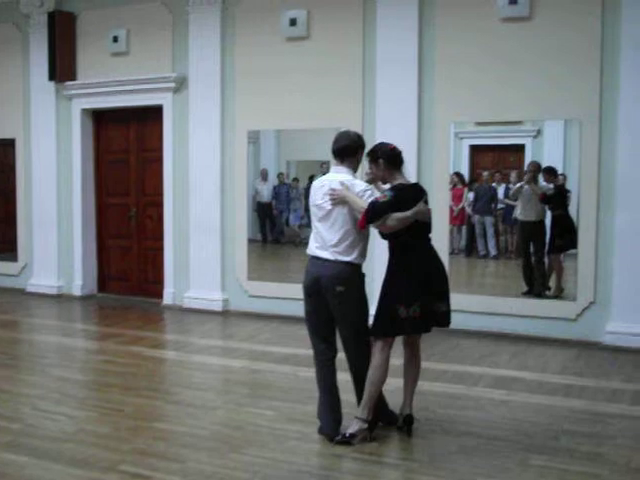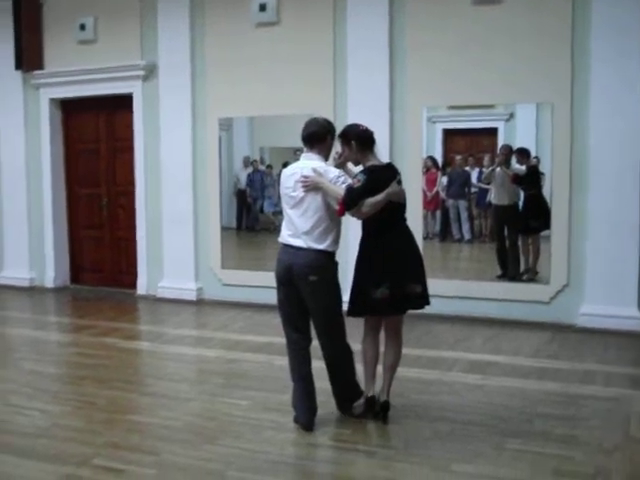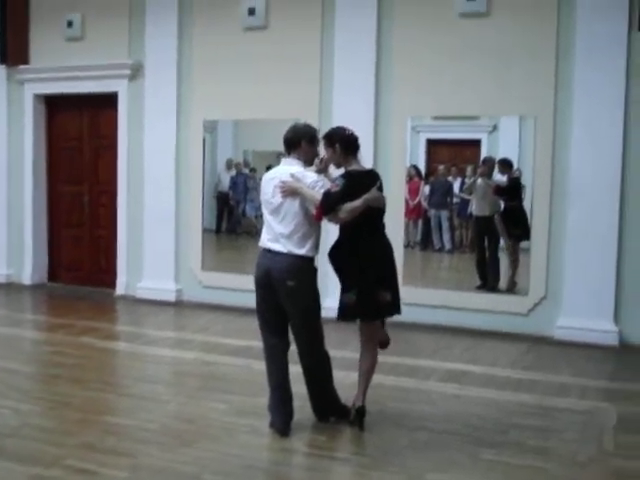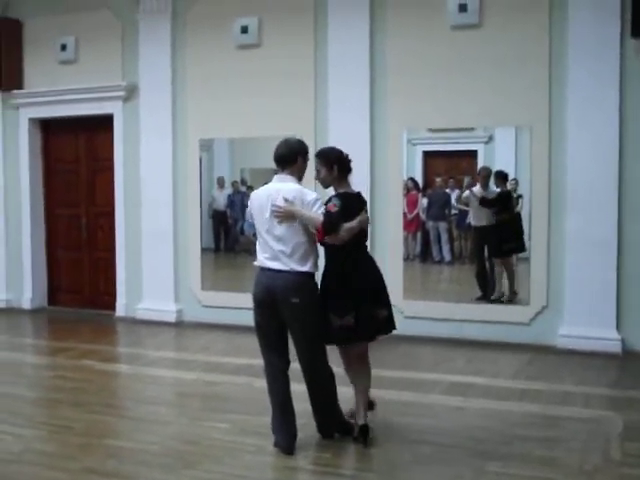
dt=1s
person 1, frame 1
left shoulder: (317, 185)
right shoulder: (358, 188)
right elbow: (386, 223)
left wrist: (373, 187)
right wrist: (416, 212)
left hip: (314, 268)
right hip: (343, 273)
left knee: (323, 349)
right knee: (358, 347)
left ankle: (329, 422)
right ankle: (373, 412)
person 1, frame 2
left shoulder: (287, 173)
right shoulder: (330, 175)
right elbow: (361, 209)
right wrist: (389, 194)
left hip: (286, 257)
right hip: (315, 262)
left knee: (296, 338)
right knee: (332, 337)
left ankle: (304, 412)
right ankle: (349, 400)
person 1, frame 3
left shoulder: (268, 178)
right shoulder: (309, 180)
right elbow: (339, 214)
right wrist: (367, 199)
left hip: (265, 261)
right hip: (294, 267)
left knee: (274, 343)
right knee: (310, 342)
left ankle: (280, 417)
right ankle: (326, 407)
person 1, frame 4
left shoulder: (257, 196)
right shoulder: (305, 197)
right elbow: (335, 235)
right wrist: (360, 221)
left hip: (263, 281)
right hip: (296, 283)
left knee: (274, 361)
right knee: (313, 358)
left ankle: (284, 435)
right ankle: (330, 423)
person 2, frame 1
left shoulder: (396, 194)
right shoulder: (416, 190)
left elbow: (369, 214)
left wrist: (347, 196)
left hip: (405, 273)
right hip: (426, 272)
left knee: (382, 344)
right knee: (412, 343)
left ankle: (364, 419)
right ankle: (406, 411)
person 2, frame 2
left shoulder: (369, 175)
right shoulder: (390, 171)
left elbow: (348, 201)
left wrist: (322, 182)
left hip: (378, 254)
right hip: (401, 253)
left knee: (372, 327)
right knee: (393, 329)
left ankle: (370, 392)
right ankle: (384, 397)
person 2, frame 3
left shoulder: (349, 180)
right shoulder: (372, 176)
left elbow: (326, 206)
left wrist: (300, 188)
left hip: (356, 259)
right hip: (376, 256)
right knee: (367, 336)
right ankle: (359, 402)
person 2, frame 4
left shoulder: (340, 201)
right shoulder: (356, 199)
left elbow: (327, 226)
right elbow: (333, 224)
left wrist: (295, 212)
left hip: (346, 282)
right hip: (362, 279)
left knee: (352, 352)
right knee: (357, 353)
right ankle: (361, 418)
person 3, frame 1
left shoulder: (544, 188)
right shoulder: (520, 186)
right elbow: (512, 195)
left wrist: (531, 184)
right wrist: (524, 183)
left hip: (538, 224)
right hip: (523, 224)
left knee: (539, 258)
right knee: (525, 257)
left ankle: (540, 288)
right ankle: (530, 286)
person 3, frame 2
left shoulder: (516, 170)
right shoulder: (494, 171)
right elbow: (484, 179)
left wrist: (503, 168)
right wrist: (495, 166)
left hip: (512, 208)
right hip: (497, 208)
left knee: (513, 241)
right knee: (499, 241)
left ankle: (514, 272)
right ankle: (504, 270)
person 3, frame 3
right shoulder: (476, 182)
right elbow: (465, 190)
right wrist: (477, 177)
left hip: (493, 219)
right hip: (479, 219)
left knee: (493, 252)
right knee: (480, 252)
left ankle: (493, 282)
right ankle: (484, 280)
person 3, frame 4
left shoulder: (495, 193)
right shoulder: (471, 192)
left hip: (492, 229)
right hip: (477, 229)
left knee: (493, 262)
right knee: (479, 262)
left ankle: (493, 292)
right ankle: (485, 292)
person 4, frame 1
left shoulder: (559, 189)
right shoulder: (556, 188)
left elbow: (544, 198)
right elbow: (547, 200)
left hip: (562, 225)
right hip: (557, 224)
left knee: (555, 257)
right knee: (551, 256)
left ankle: (558, 287)
right ankle: (545, 283)
person 4, frame 2
left shoulder: (532, 169)
right shoulder: (529, 169)
left elbow: (517, 179)
right elbow: (521, 182)
left hip: (536, 205)
right hip: (529, 204)
left knee: (534, 239)
right knee: (524, 237)
left ankle: (533, 270)
right ankle: (527, 267)
person 4, frame 3
left shoulder: (514, 181)
right shoulder: (511, 180)
left elbow: (499, 191)
right elbow: (503, 194)
left hip: (515, 216)
right hip: (510, 214)
person 4, frame 4
left shoulder: (503, 195)
right shoulder: (506, 194)
left elbow: (487, 203)
left wrist: (472, 192)
left hip: (505, 230)
right hip: (503, 229)
left knee: (504, 262)
right knee: (506, 262)
right ankle: (511, 292)
